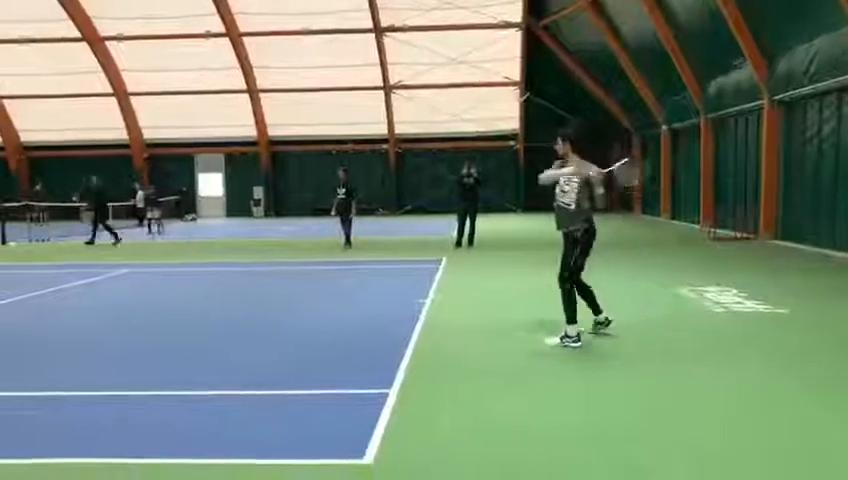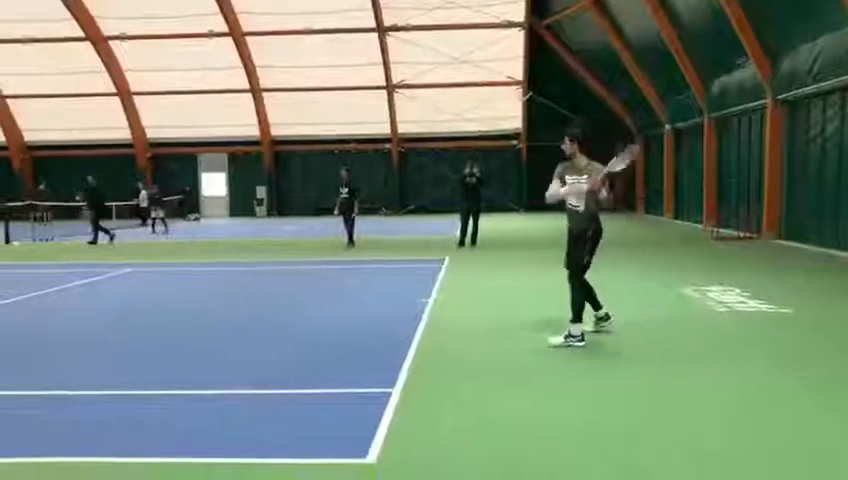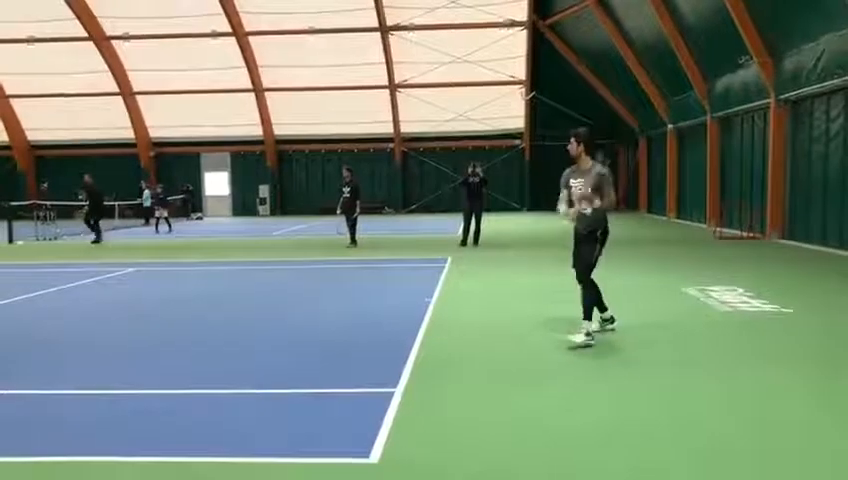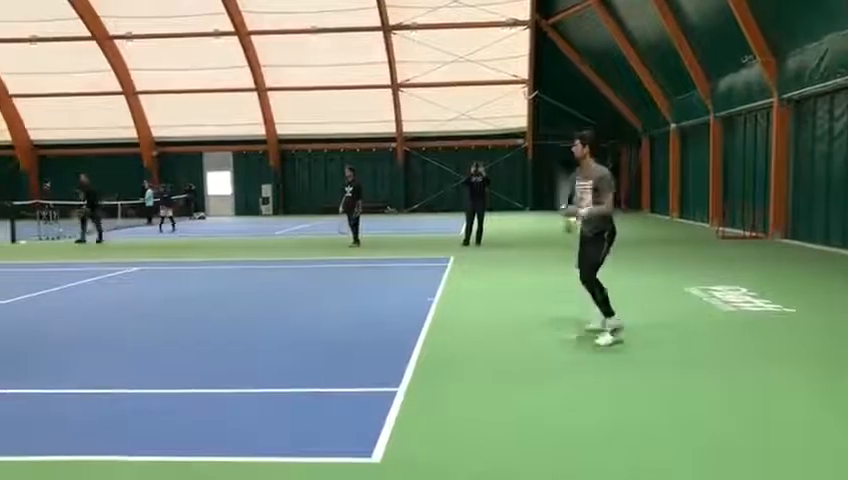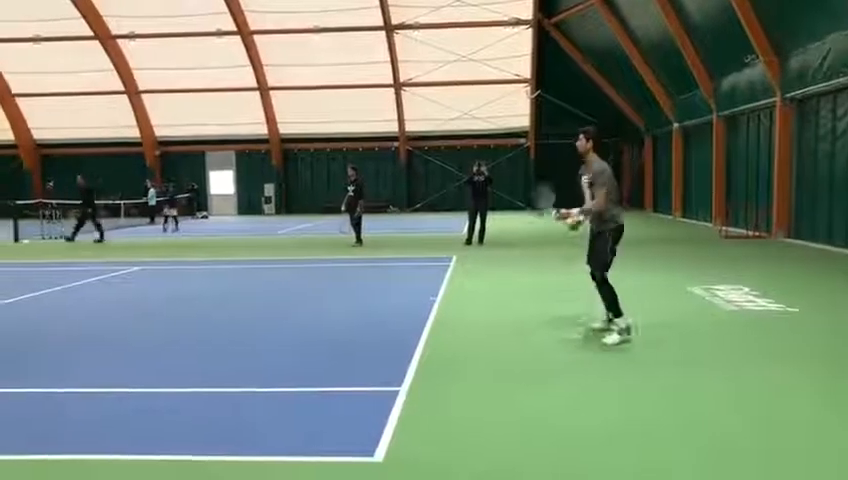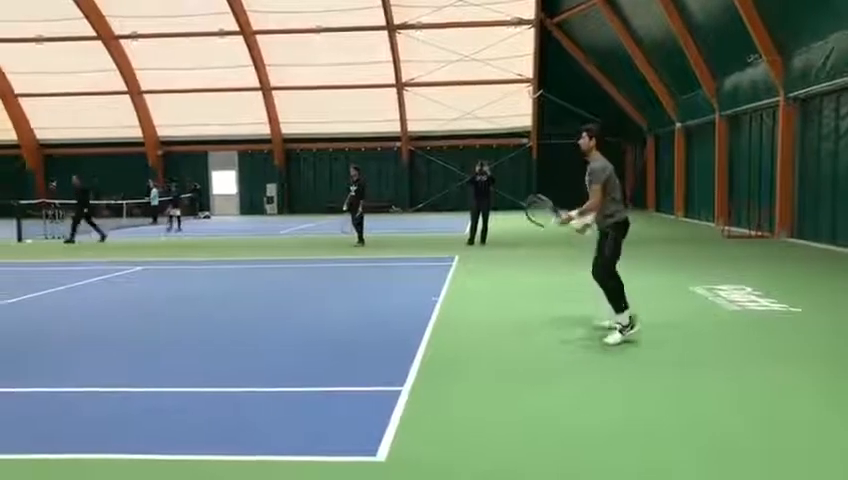
dt=0.1s
person 1, frame 1
left shoulder: (591, 170)
right shoulder: (558, 166)
right elbow: (542, 179)
left wrist: (597, 183)
right wrist: (567, 171)
left hip: (582, 232)
right hip: (569, 232)
left knee: (564, 279)
right knee: (573, 278)
left ankle: (571, 334)
right ankle: (601, 319)
person 1, frame 2
left shoulder: (596, 169)
right shoulder: (563, 168)
right elbow: (549, 196)
left wrist: (598, 189)
right wrist: (568, 190)
left hip: (590, 231)
right hip: (574, 230)
left knee: (575, 277)
right knee: (577, 277)
left ankle: (575, 334)
right ankle: (601, 315)
person 1, frame 3
left shoulder: (601, 172)
right shoulder: (568, 173)
left elbow: (611, 203)
right elbow: (562, 203)
left wrist: (593, 201)
right wrist: (568, 210)
left hip: (596, 232)
right hip: (580, 231)
left knee: (583, 275)
right knee: (582, 276)
left ankle: (588, 330)
right ankle: (606, 317)
person 1, frame 4
left shoulder: (602, 174)
right shoulder: (576, 175)
left elbow: (607, 208)
left wrist: (583, 211)
right wrist: (572, 215)
left hip: (603, 233)
right hip: (586, 232)
left knee: (588, 275)
right knee: (586, 276)
left ankle: (614, 325)
right ankle: (608, 319)
person 1, frame 5
left shoulder: (599, 169)
right shoulder: (584, 169)
left elbow: (599, 204)
left wrist: (574, 212)
right wrist: (580, 217)
left hip: (610, 228)
right hip: (598, 229)
left knee: (598, 275)
right knee: (597, 273)
left ankle: (623, 327)
right ankle: (612, 318)
person 1, frame 6
left shoulder: (599, 166)
right shoulder: (592, 166)
left elbow: (595, 203)
left wrist: (573, 215)
left hip: (615, 224)
right hip: (607, 224)
left knee: (600, 272)
right knee: (607, 271)
left ankle: (625, 323)
right ankle: (625, 314)
